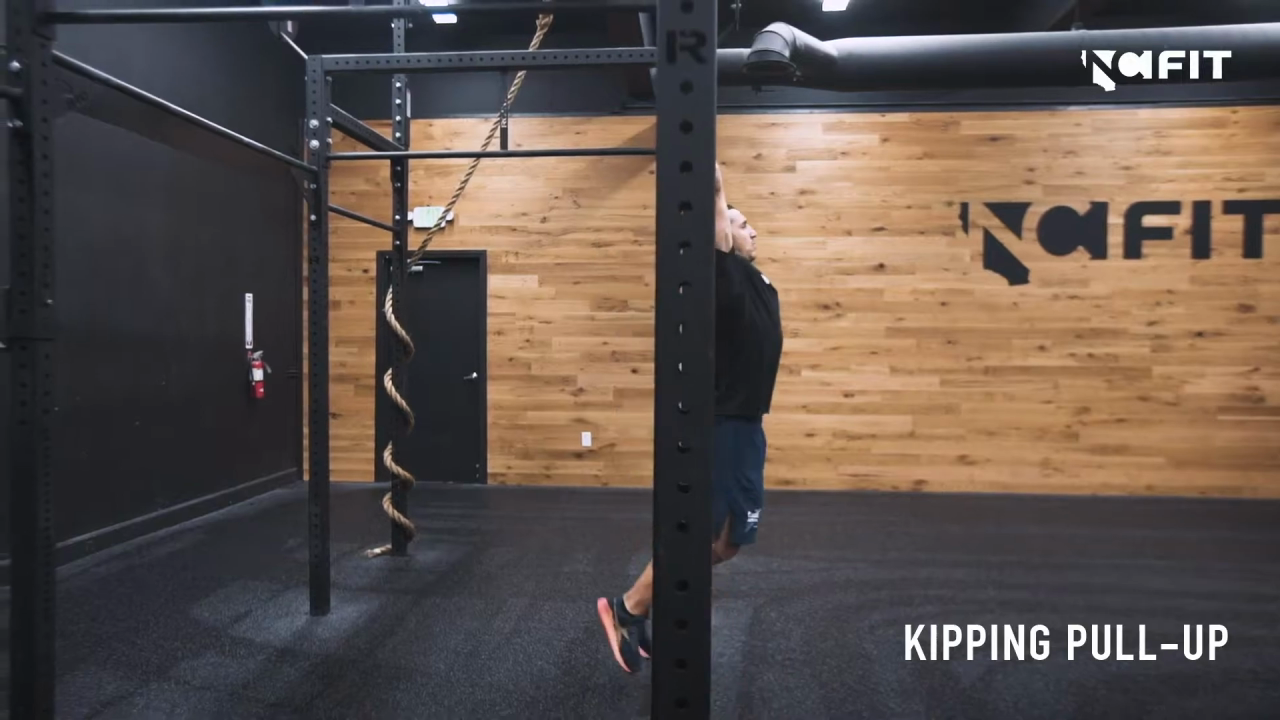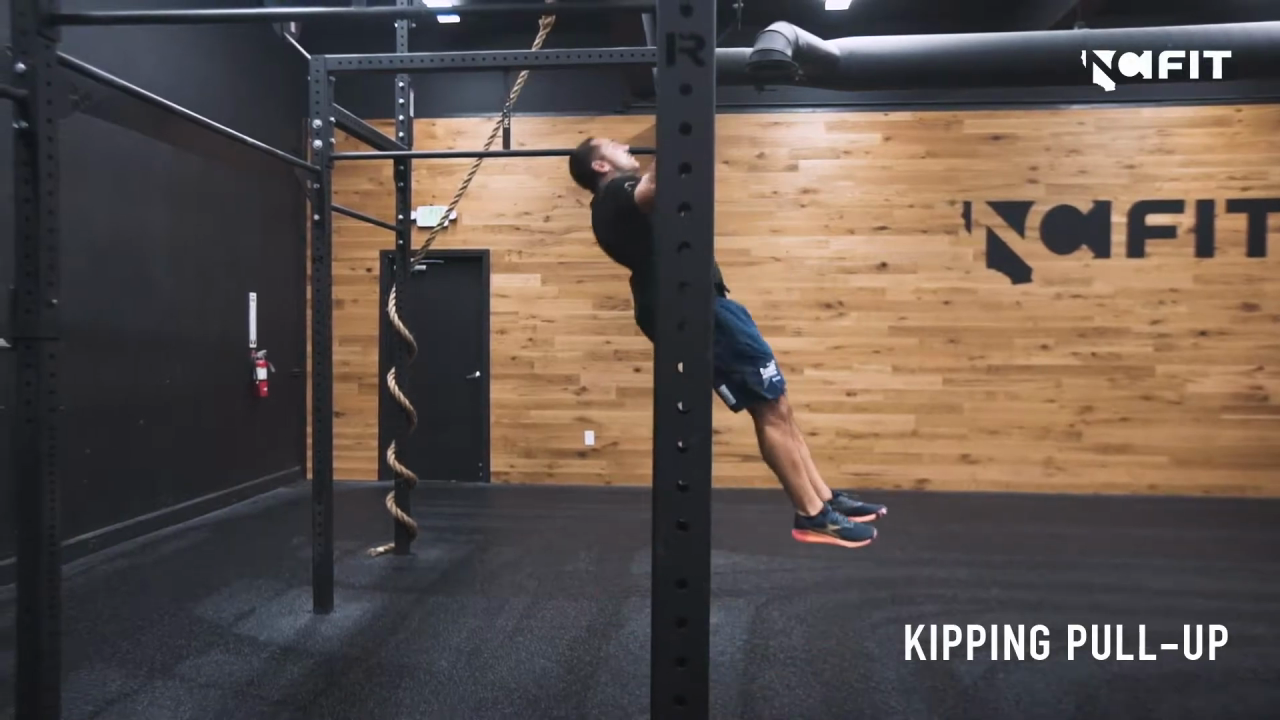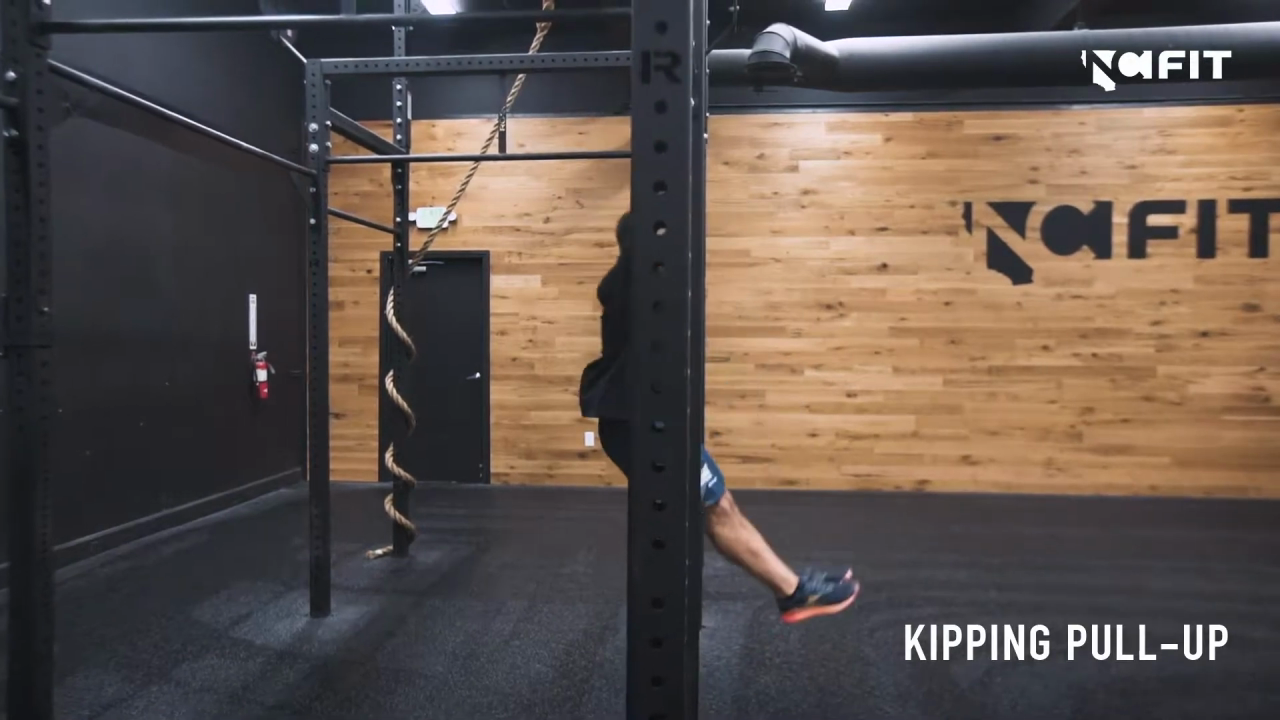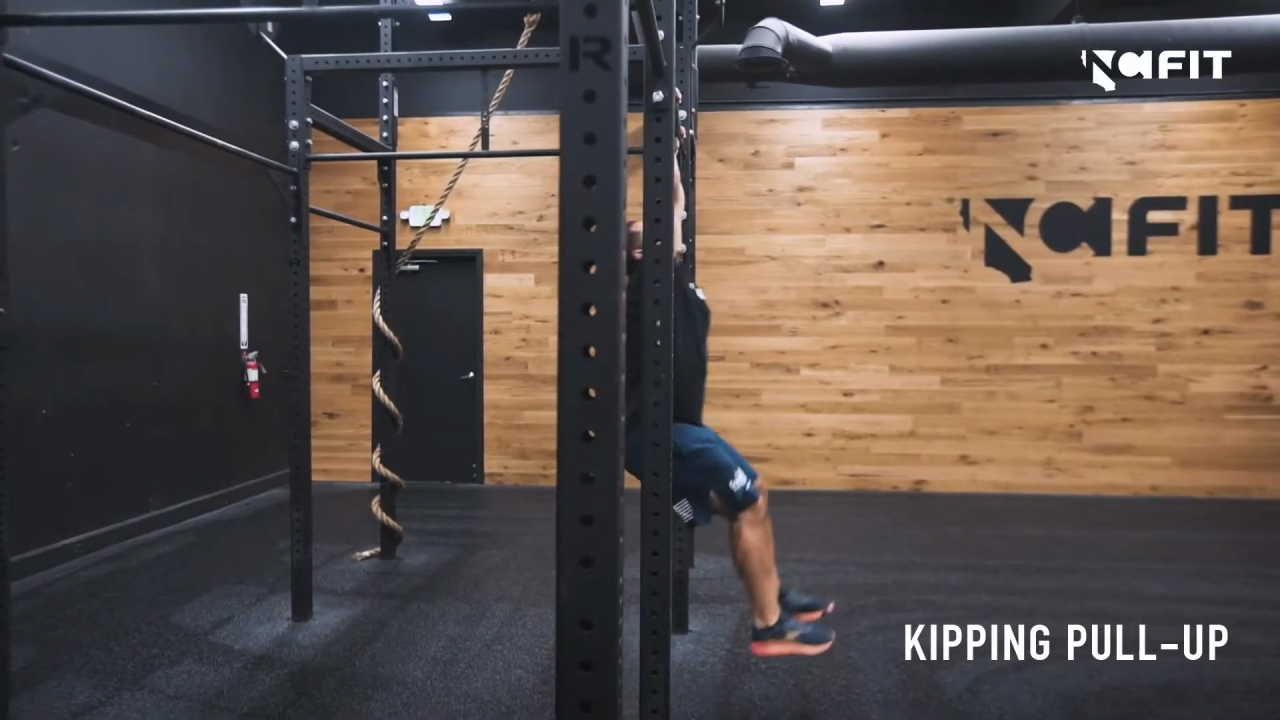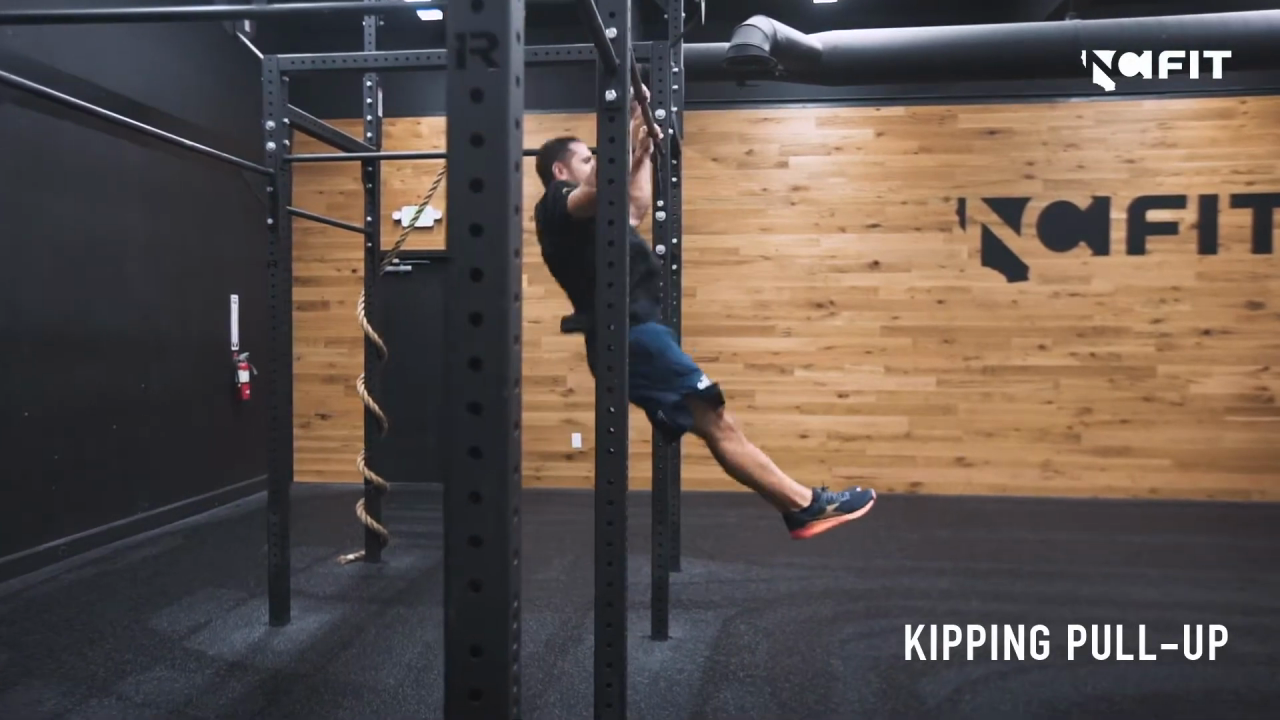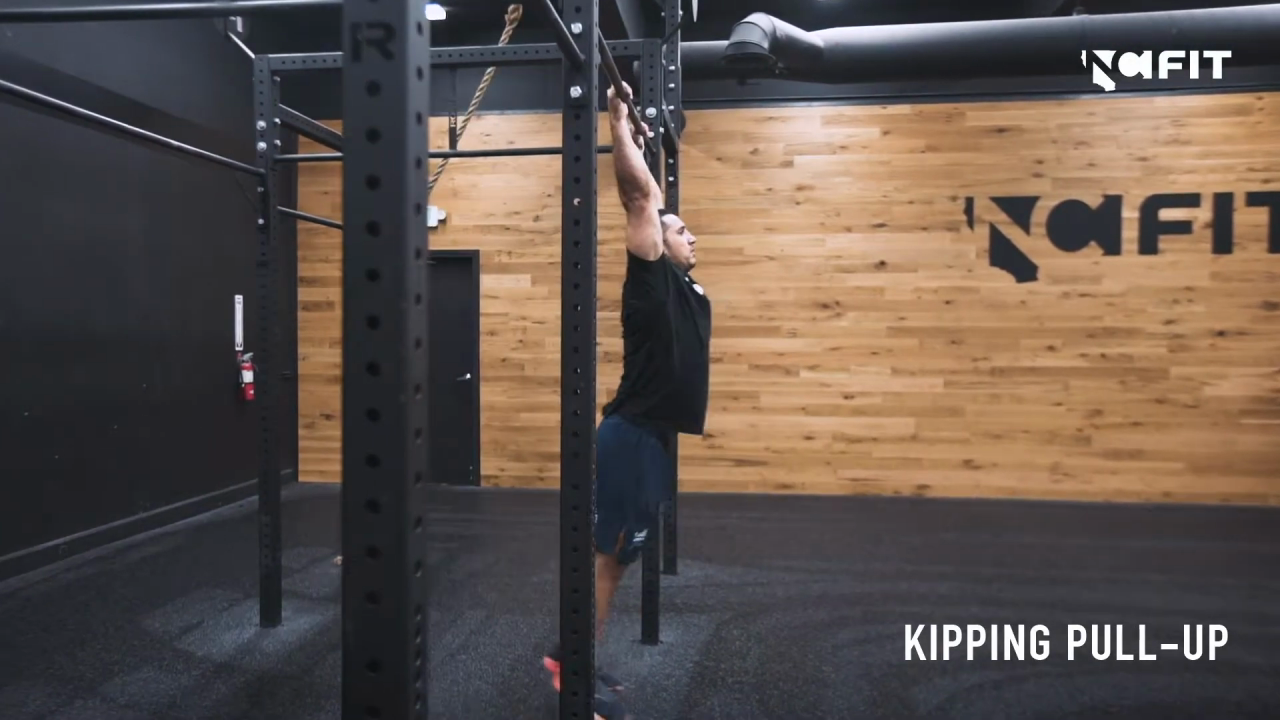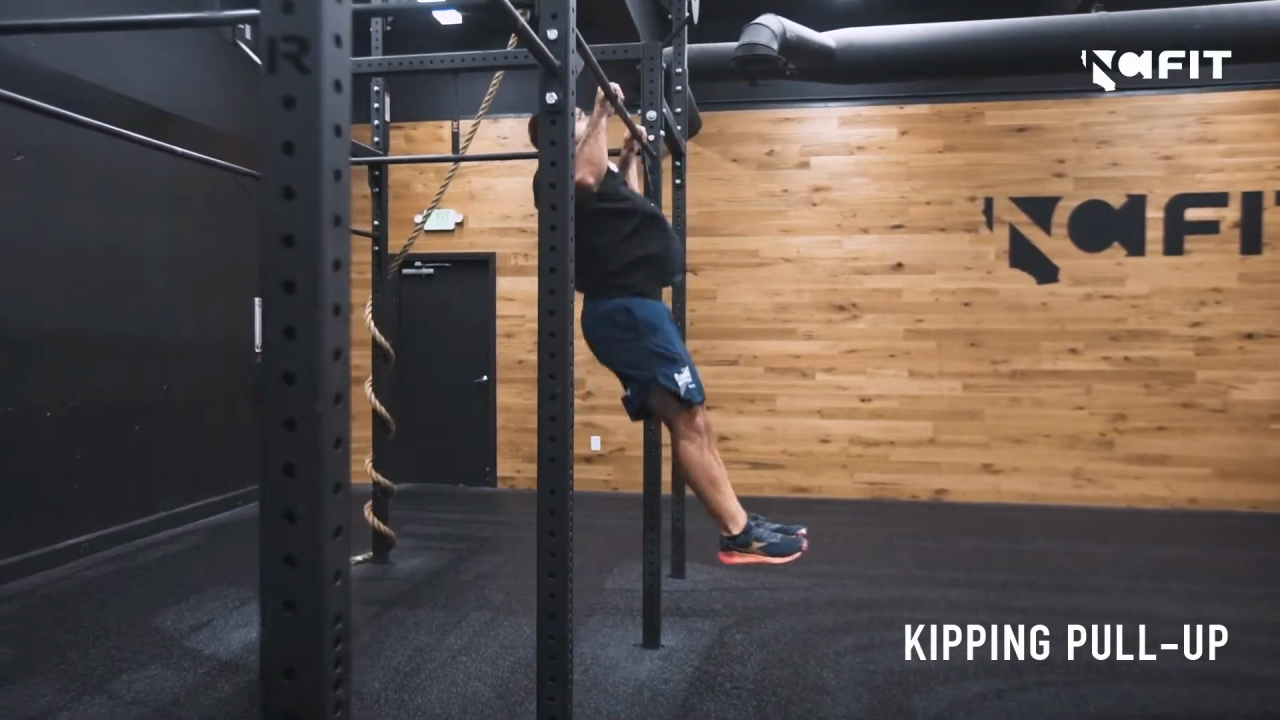
dt=0.7s
person 1, frame 1
left shoulder: (746, 277)
right shoulder: (725, 272)
left elbow: (713, 198)
right elbow: (711, 197)
left hip: (740, 421)
right hip: (726, 422)
left knee: (728, 538)
right knee: (714, 535)
left ankle: (635, 611)
right ankle: (625, 609)
person 1, frame 2
left shoulder: (626, 205)
right shoulder: (617, 200)
right elbow: (655, 184)
left knee: (775, 403)
right knee: (774, 405)
left ankle: (825, 500)
right ankle: (813, 514)
person 1, frame 3
left shoulder: (627, 282)
right shoulder: (630, 275)
left hip: (633, 415)
right hip: (635, 420)
left knee: (718, 504)
right knee: (718, 508)
right ankle: (795, 591)
person 1, frame 4
left shoulder: (670, 279)
left elbow: (673, 209)
right elbow: (665, 209)
left hip: (671, 427)
left knee: (751, 501)
right knee: (750, 506)
left ankle: (777, 598)
right ankle: (770, 625)
person 1, frame 5
left shoulder: (585, 221)
right shoulder: (560, 211)
left elbow: (637, 203)
right elbow: (604, 184)
left wrist: (643, 151)
right wrist: (632, 123)
left hip: (637, 333)
right hip: (629, 336)
left knee: (712, 424)
right knee: (716, 422)
left ankle: (801, 504)
right ankle: (807, 506)
person 1, frame 6
left shoulder: (675, 283)
right shoulder: (653, 277)
left elbow: (650, 196)
right elbow: (639, 196)
left wrist: (634, 136)
right wrist: (618, 123)
left hip: (650, 430)
right hip: (636, 431)
left knee: (618, 549)
right knee: (608, 549)
right ankle: (572, 660)
person 1, frame 7
right shoulder: (572, 183)
left elbow: (630, 196)
right elbow: (584, 176)
left wrist: (632, 150)
right wrist: (602, 112)
left hip: (630, 306)
right hip: (622, 309)
left knee: (691, 418)
right knee: (688, 419)
left ankle: (743, 522)
right ankle: (741, 534)
